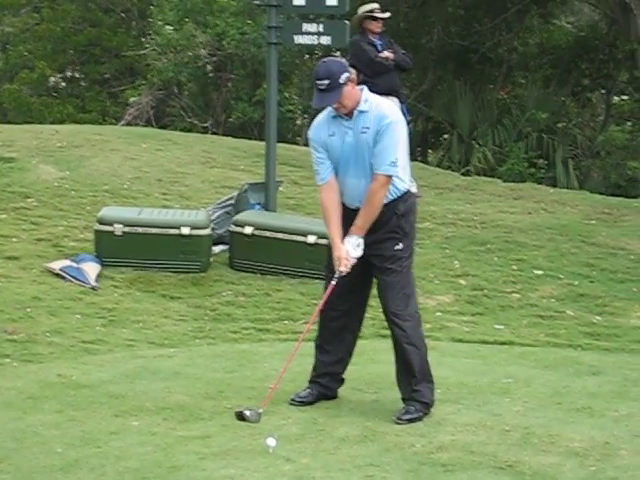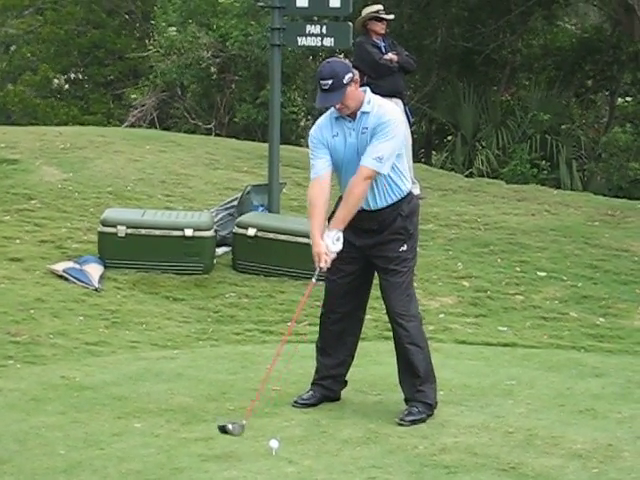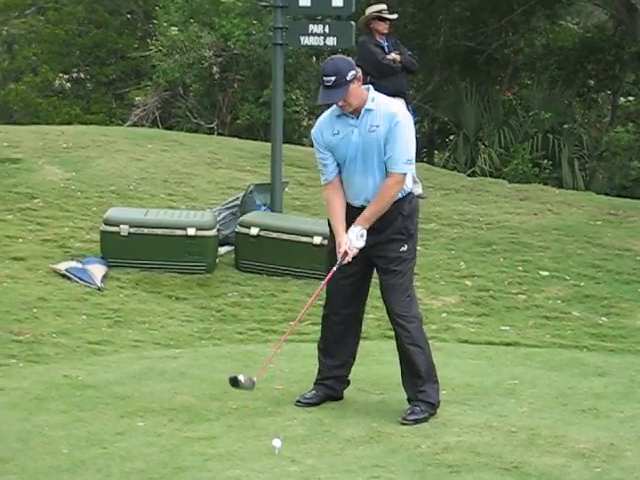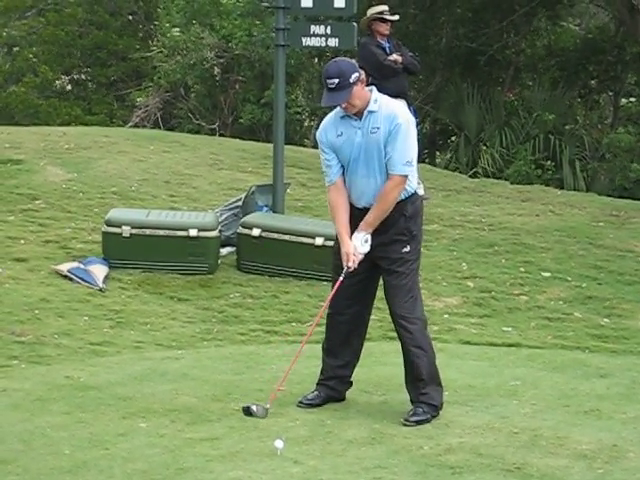
dt=0.5s
person 1, frame 1
left shoulder: (386, 116)
right shoulder: (320, 128)
left elbow: (381, 183)
right elbow: (328, 188)
left wrist: (355, 236)
right wrist: (337, 243)
left hip: (391, 216)
right hip: (349, 214)
left knee: (399, 307)
right knee: (337, 304)
left ankle: (418, 395)
right ankle: (324, 381)
person 1, frame 2
left shoulder: (387, 117)
right shoulder: (322, 129)
left elbow: (365, 177)
right elbow: (319, 184)
left wrist: (334, 230)
right wrist: (317, 237)
left hip: (394, 218)
right hip: (352, 219)
left knee: (401, 309)
right knee: (337, 307)
left ankle: (421, 396)
right ankle: (327, 383)
person 1, frame 3
left shoulder: (393, 114)
right shoulder: (323, 127)
left elbow: (397, 178)
right elbow: (332, 185)
left wrist: (361, 227)
right wrist: (341, 234)
left hip: (393, 218)
right hip: (350, 216)
left knee: (401, 307)
right knee: (339, 307)
left ankle: (424, 395)
right ankle: (330, 382)
person 1, frame 4
left shoulder: (395, 115)
right shoulder: (329, 128)
left elbow: (397, 180)
right elbow: (336, 187)
left wrist: (365, 231)
right wrist: (345, 240)
left hip: (398, 217)
right hip: (357, 216)
left knee: (405, 309)
right knee: (344, 306)
left ankle: (427, 397)
right ankle: (333, 383)
person 2, frame 1
left shoulder: (387, 41)
right shoulder: (357, 43)
left elbow: (408, 62)
right elbow: (375, 65)
left wrist: (392, 57)
right wrist: (389, 61)
left hip: (393, 99)
person 2, frame 2
left shoulder: (390, 43)
right shoulder: (362, 44)
left elbow: (412, 64)
right elbow: (379, 67)
left wrist: (396, 59)
right wrist: (398, 64)
left hip: (397, 100)
left knee: (405, 144)
left ankle: (411, 187)
person 2, frame 3
left shoulder: (394, 42)
right shoulder: (364, 43)
left elbow: (414, 64)
right elbow: (382, 67)
left wrist: (399, 59)
right wrist: (401, 64)
left hip: (400, 100)
left ankle: (413, 184)
person 2, frame 4
left shoulder: (395, 43)
right shoulder: (366, 44)
left elbow: (415, 65)
right elbow: (384, 67)
left wrist: (400, 59)
right wrist: (403, 64)
left hip: (402, 102)
